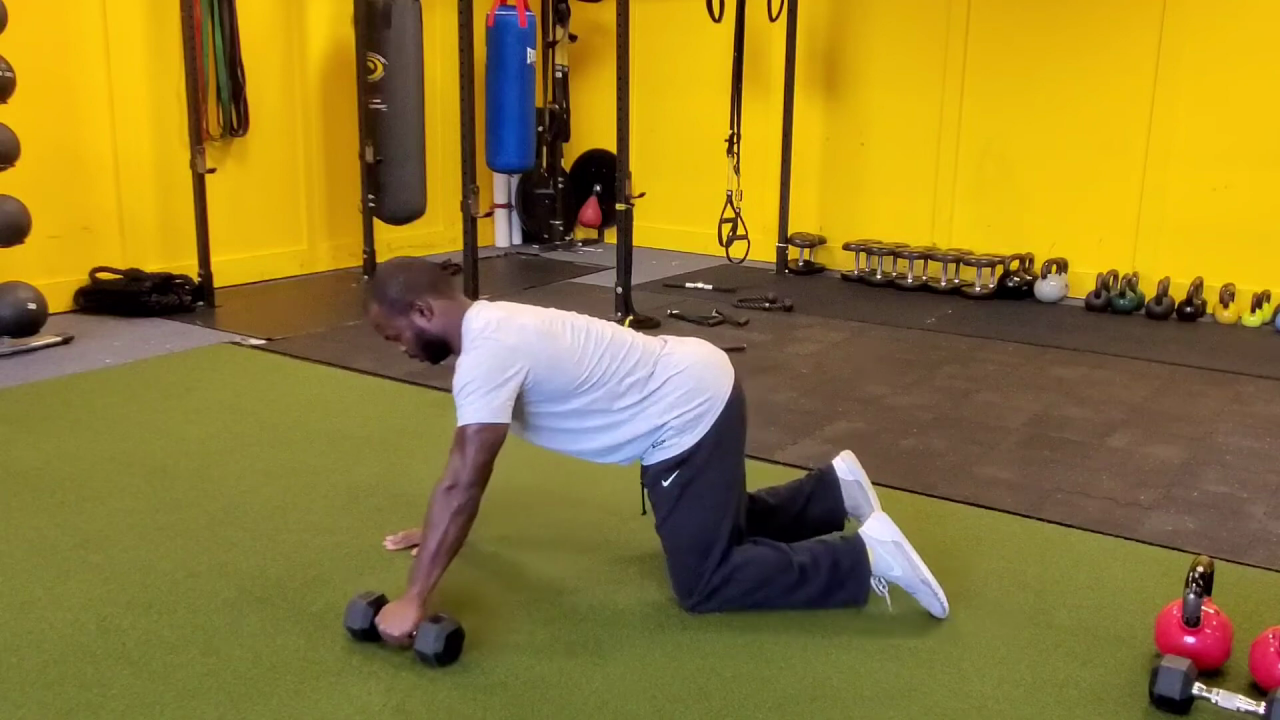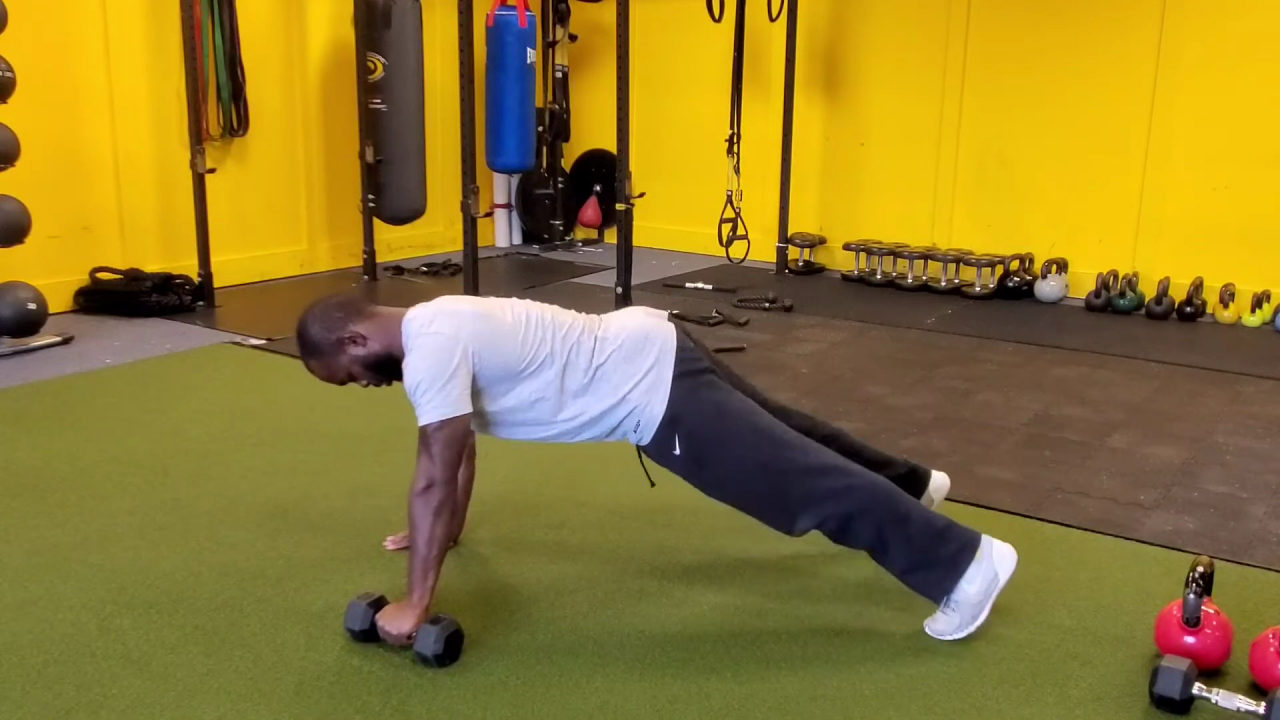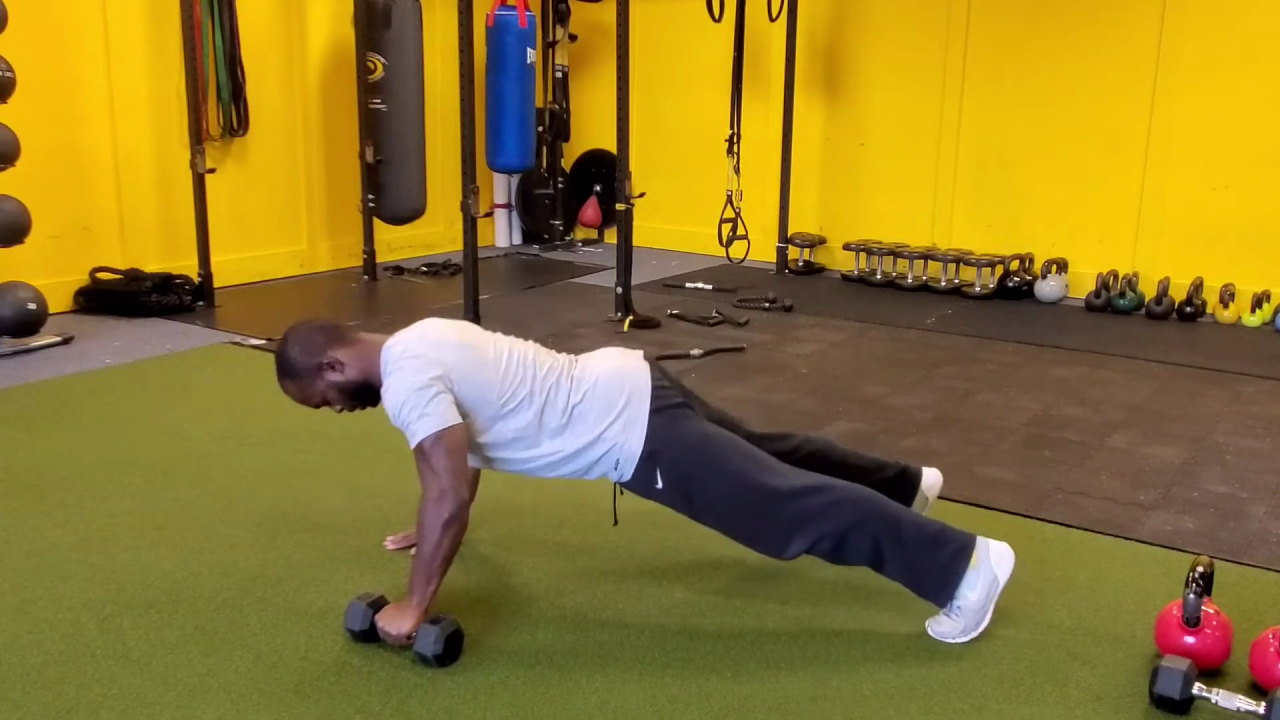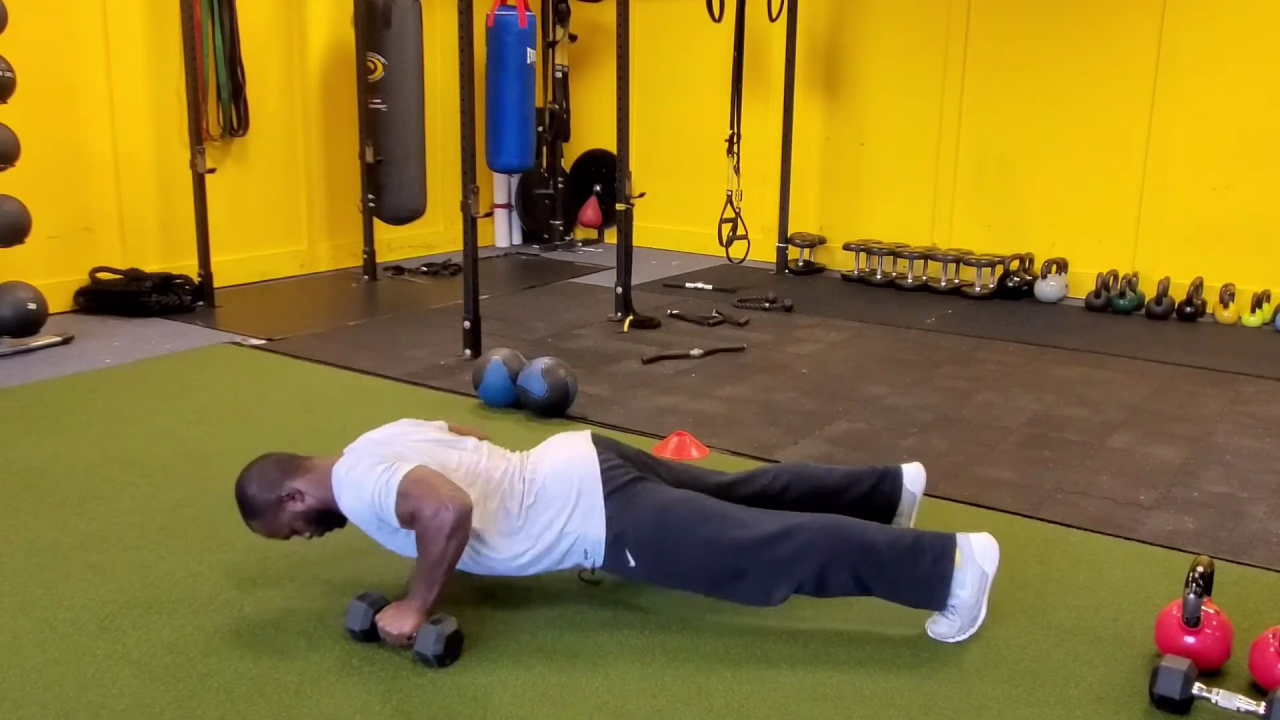
dt=1s
person 1, frame 1
left shoulder: (487, 354)
right shoulder: (488, 325)
left elbow: (462, 481)
right elbow: (471, 462)
left wrist: (413, 600)
right wrist: (437, 531)
left hip: (690, 411)
right hip: (693, 385)
left knee: (703, 583)
right knee: (713, 528)
left ankle: (865, 557)
right ankle: (831, 488)
person 1, frame 2
left shoulder: (429, 349)
right shoulder: (436, 327)
left elbow: (435, 475)
right elbow: (462, 449)
left wrist: (416, 601)
right wrist: (446, 530)
left hip: (651, 389)
right hip: (647, 351)
left knee: (800, 481)
right knee: (783, 443)
left ankle: (966, 562)
right ankle: (914, 486)
person 1, frame 3
left shoulder: (405, 376)
right shoulder: (420, 342)
left elbow: (449, 489)
right elbow: (466, 449)
left wrist: (414, 606)
right wrist: (434, 527)
left hip: (633, 430)
right hip: (628, 388)
left knee: (789, 509)
right knee: (774, 462)
left ankle: (965, 565)
right ankle: (904, 487)
person 1, frame 4
left shoulder: (359, 485)
right shoulder: (383, 443)
left elbow: (449, 510)
left wrist: (416, 606)
right wrist: (422, 534)
left hip: (598, 518)
right hip: (581, 463)
left knee: (769, 550)
right knee: (747, 493)
left ankle: (951, 563)
right ankle: (890, 487)
